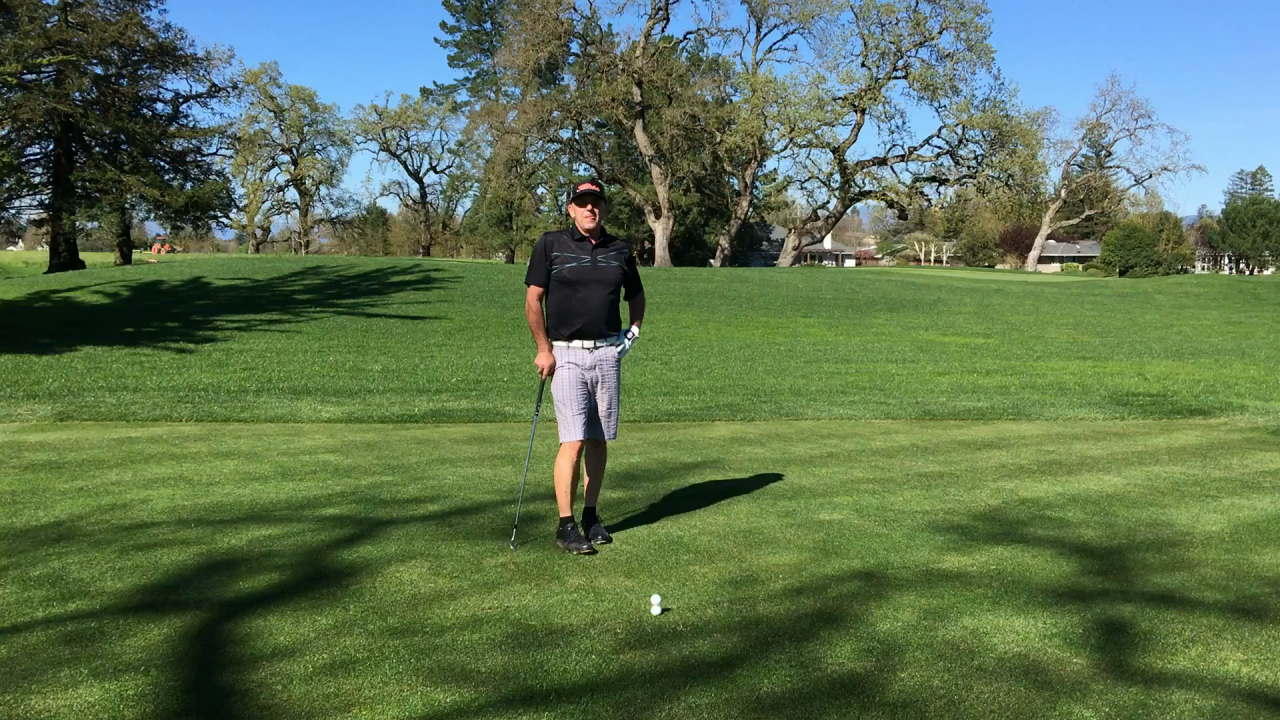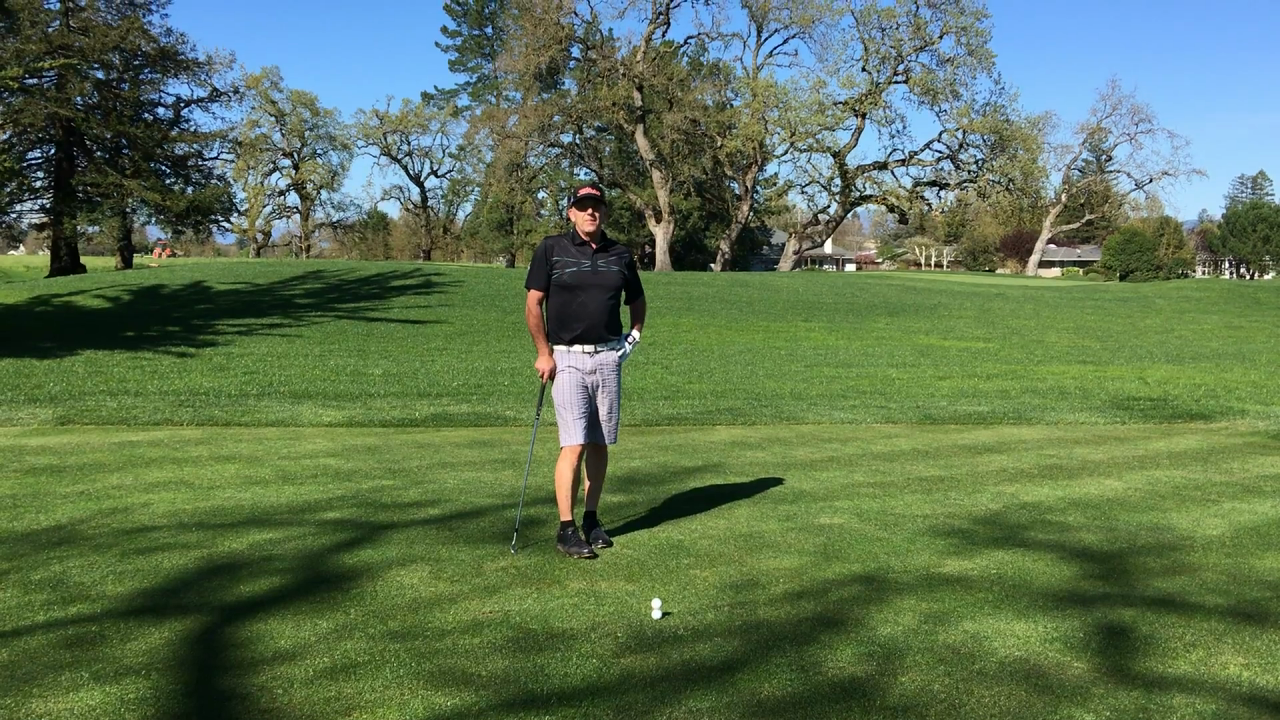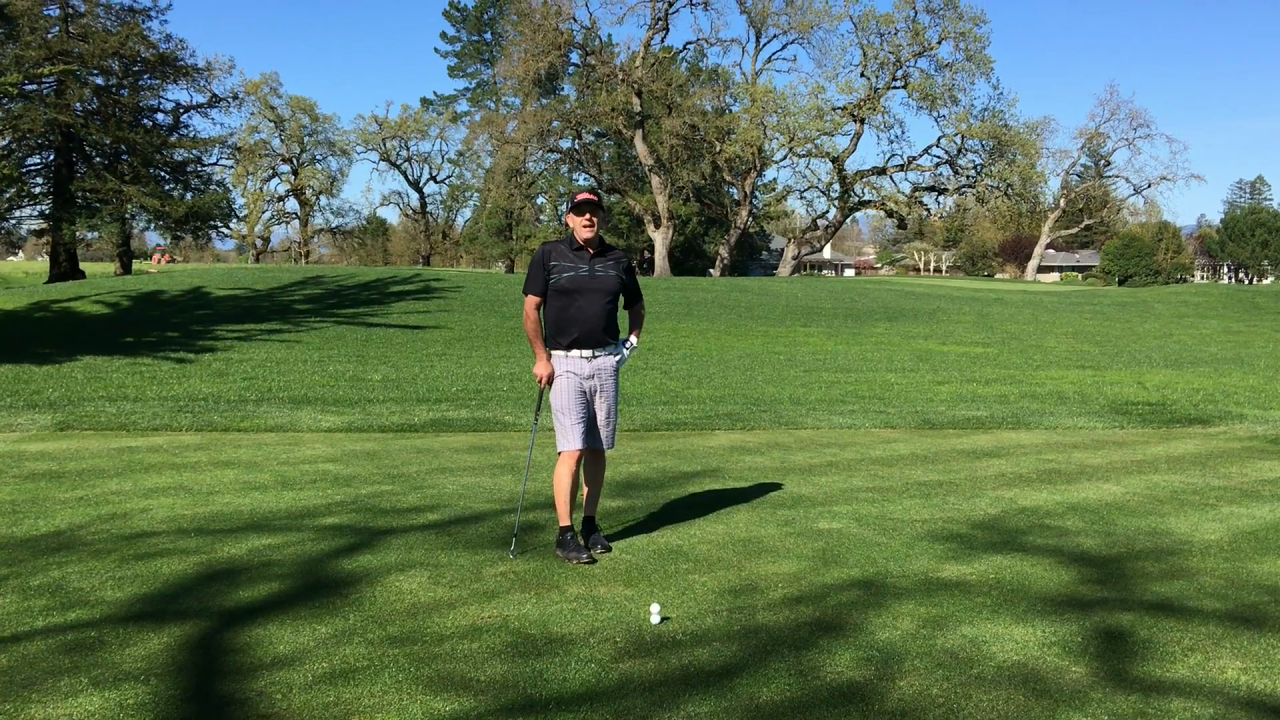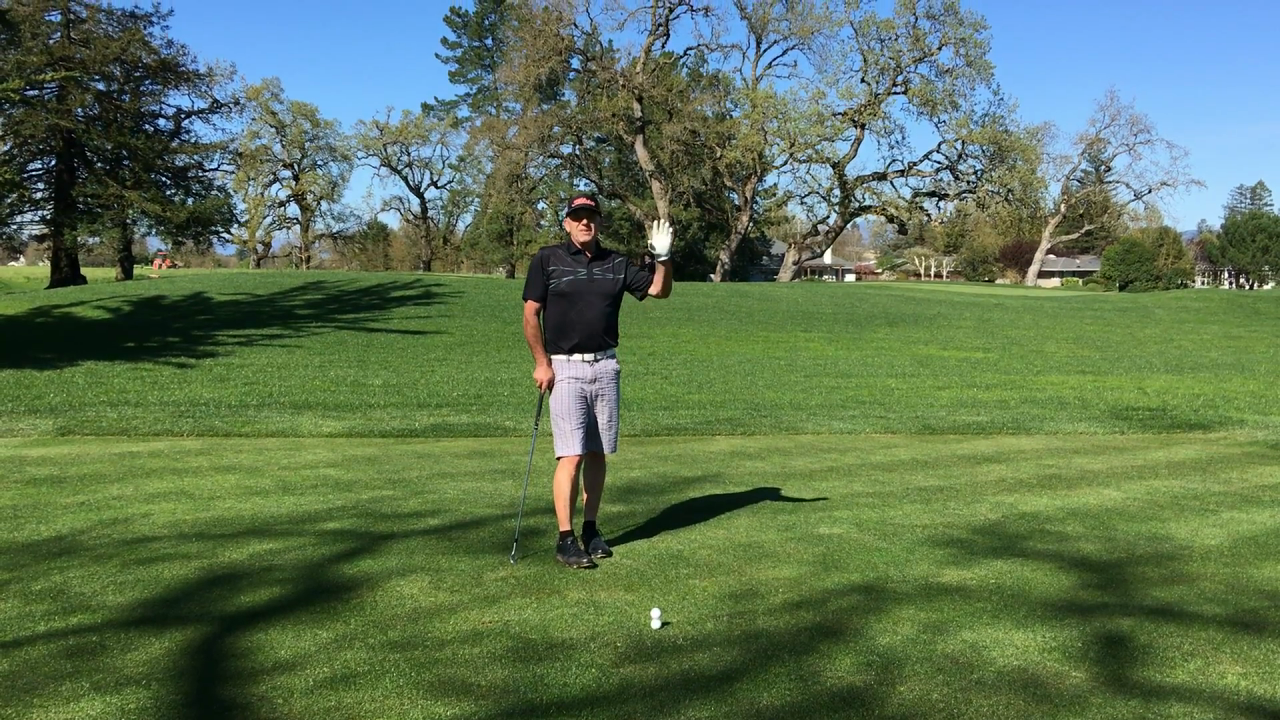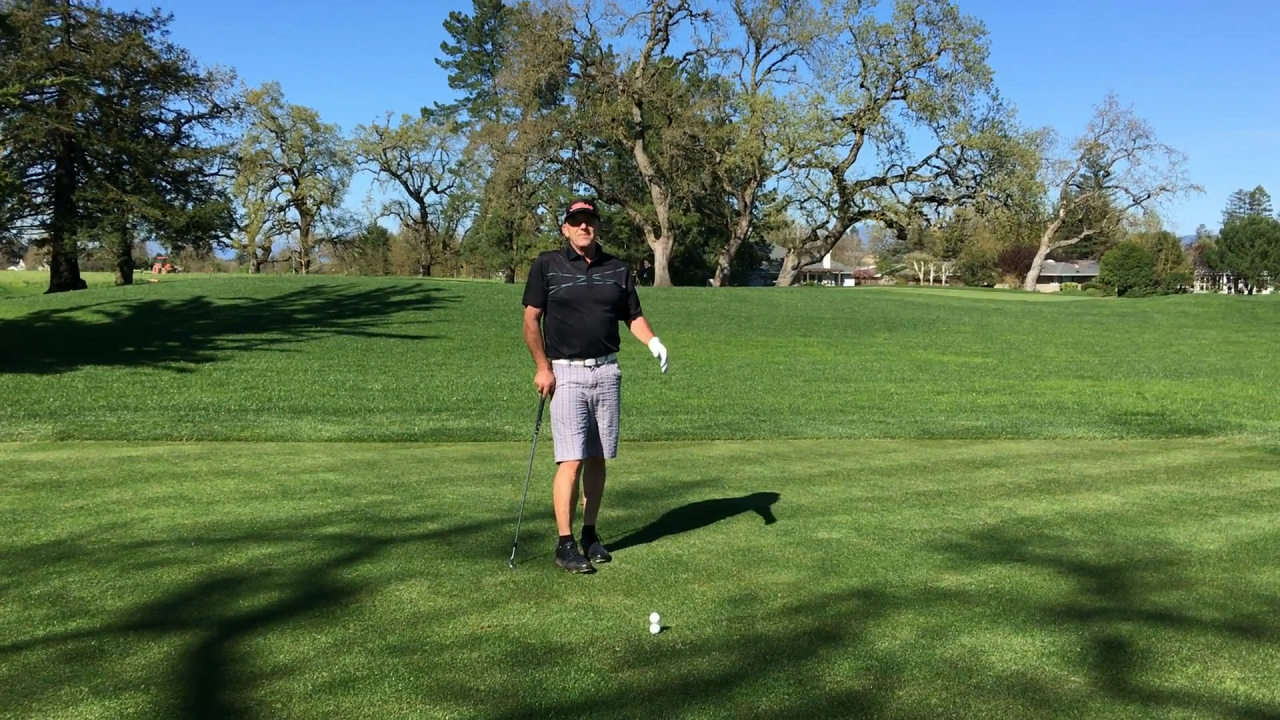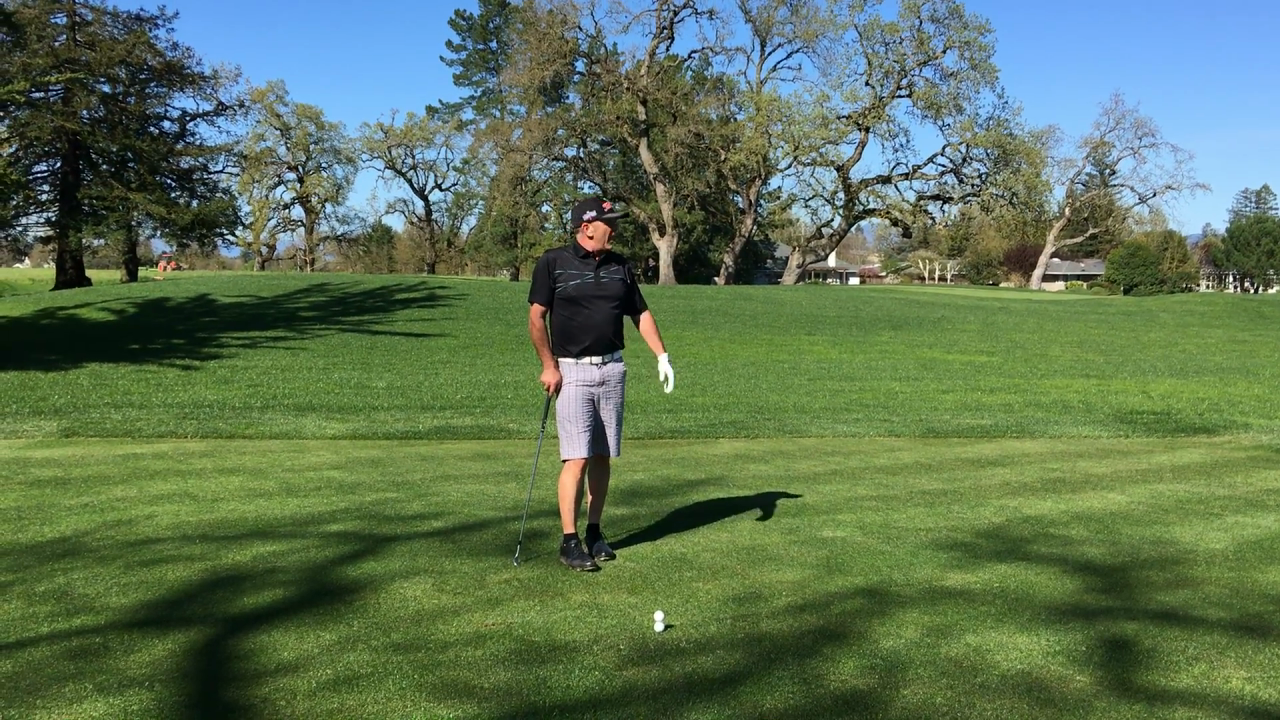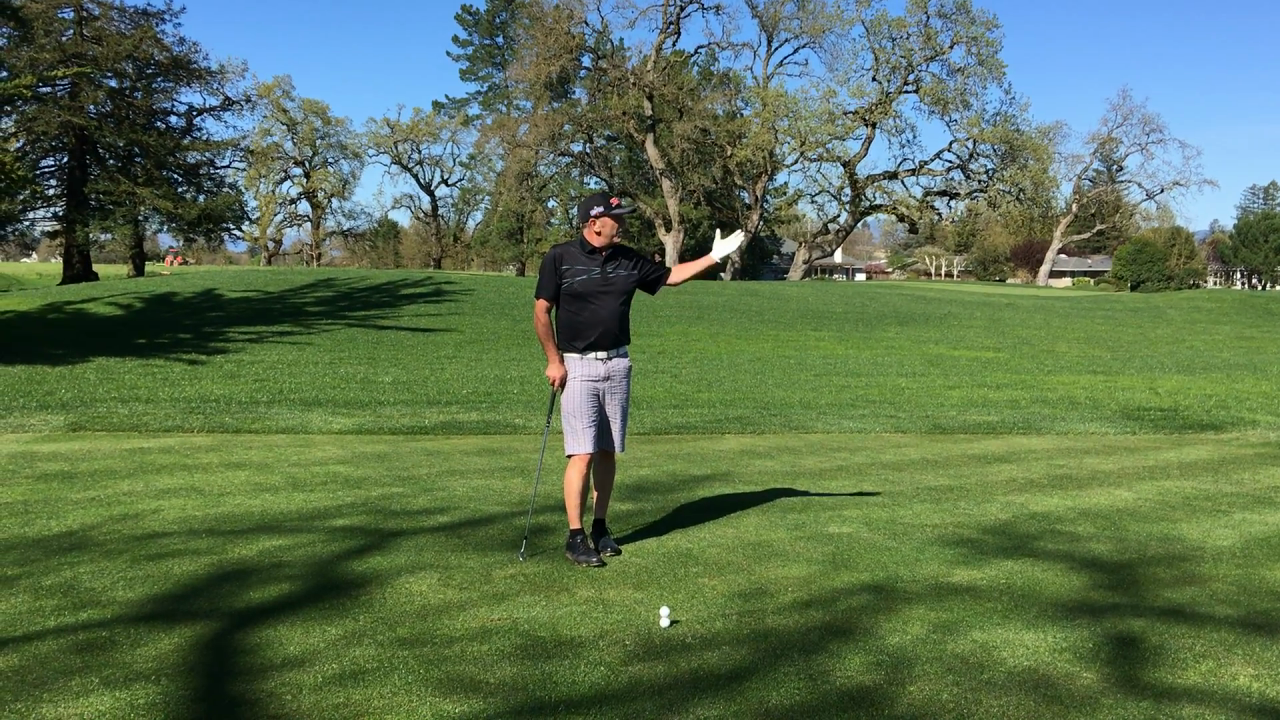
dt=0.5s
person 1, frame 1
left shoulder: (620, 250)
right shoulder: (551, 245)
left elbow: (637, 296)
right elbow: (533, 299)
left wrist: (632, 332)
right wrist: (543, 349)
left hip: (607, 353)
right hip: (566, 354)
left knee: (599, 439)
right knee: (573, 440)
left ankle: (591, 516)
right ankle: (565, 525)
person 1, frame 2
left shoulder: (620, 255)
right shoulder: (551, 249)
left elbow: (637, 301)
right elbow: (533, 304)
left wrist: (633, 336)
right wrist: (543, 353)
left hip: (608, 357)
right hip: (566, 358)
left knee: (599, 443)
right knee: (574, 444)
left ankle: (591, 519)
right ankle: (566, 528)
person 1, frame 3
left shoulder: (618, 260)
right shoulder: (549, 254)
left elbow: (637, 306)
right elbow: (531, 308)
left wrist: (631, 342)
right wrist: (541, 357)
left hip: (606, 362)
right hip: (564, 363)
left knee: (597, 449)
right knee: (572, 449)
left ankle: (590, 524)
right ankle: (565, 533)
person 1, frame 4
left shoulder: (617, 263)
right shoulder: (547, 259)
left elbow: (659, 290)
right elbow: (531, 314)
left wrist: (662, 258)
right wrist: (542, 362)
left hip: (606, 366)
right hip: (565, 367)
left knee: (598, 453)
right knee: (571, 455)
left ankle: (591, 528)
right ankle: (566, 538)
person 1, frame 5
left shoulder: (619, 269)
right shoulder: (547, 264)
left elbow: (634, 318)
right elbow: (532, 318)
left wrist: (654, 342)
right wrist: (542, 367)
left hip: (607, 372)
right hip: (567, 373)
left knee: (599, 459)
right knee: (572, 460)
left ankle: (590, 533)
right ankle: (565, 544)
person 1, frame 6
left shoulder: (621, 266)
right shoulder: (553, 262)
left elbow: (641, 314)
right elbow: (537, 317)
left wrist: (662, 356)
right wrist: (549, 365)
left hip: (613, 369)
right hip: (572, 371)
left knee: (602, 457)
right knee: (576, 458)
left ankle: (594, 532)
right ankle: (569, 540)
person 1, frame 7
left shoulder: (629, 260)
right shoulder: (560, 257)
left elbow: (671, 274)
right elbow: (541, 311)
left wrist: (715, 255)
right wrist: (554, 360)
left hip: (618, 364)
right hip: (577, 366)
left knee: (608, 451)
right knee: (582, 453)
left ankle: (599, 527)
right ankle: (575, 536)
